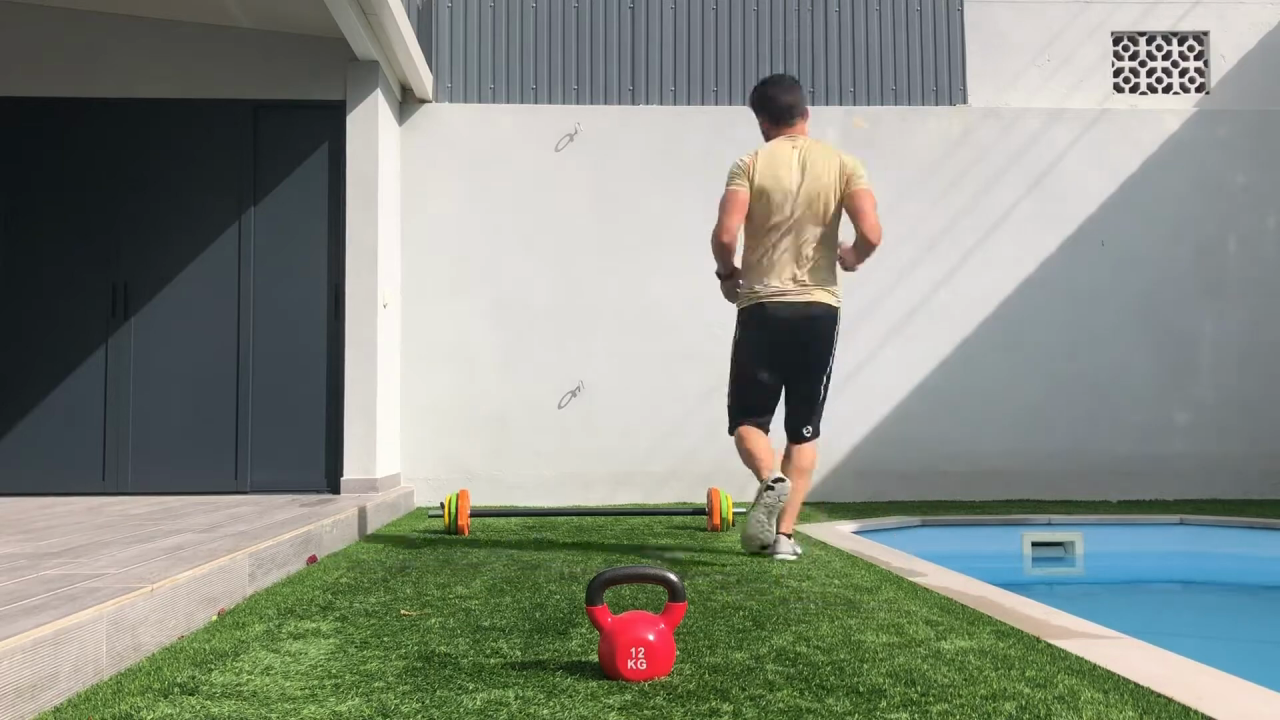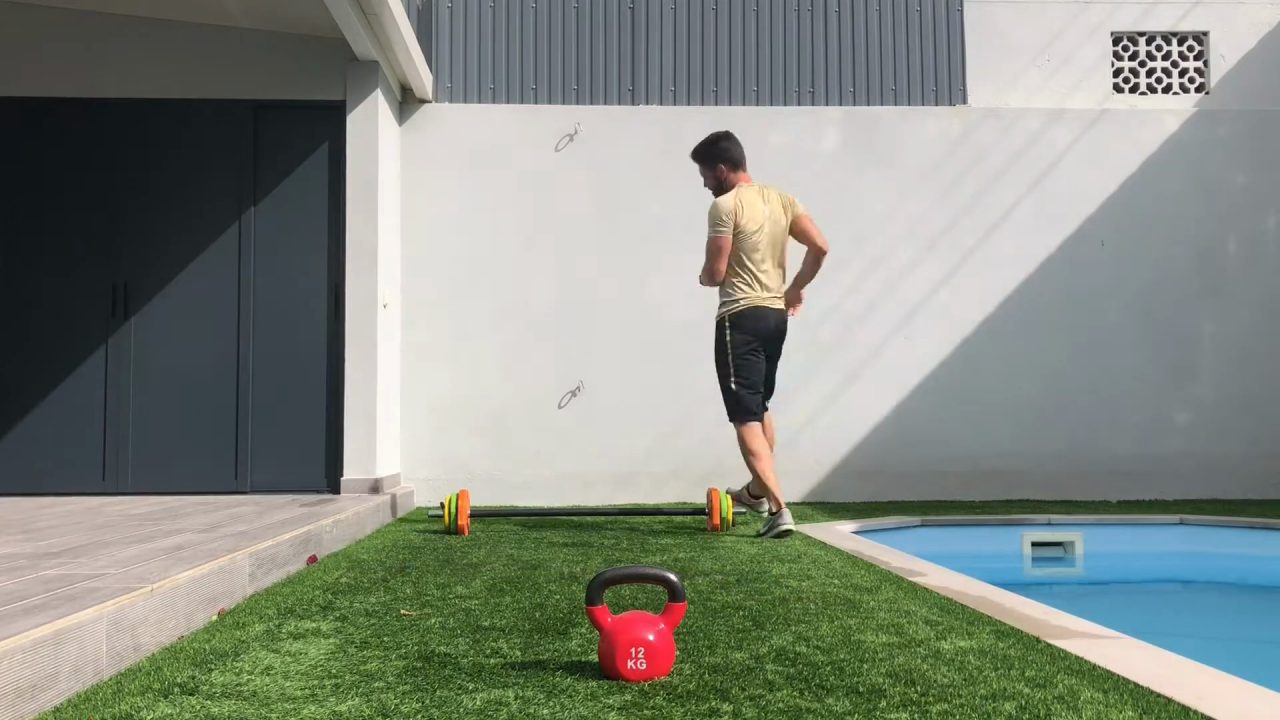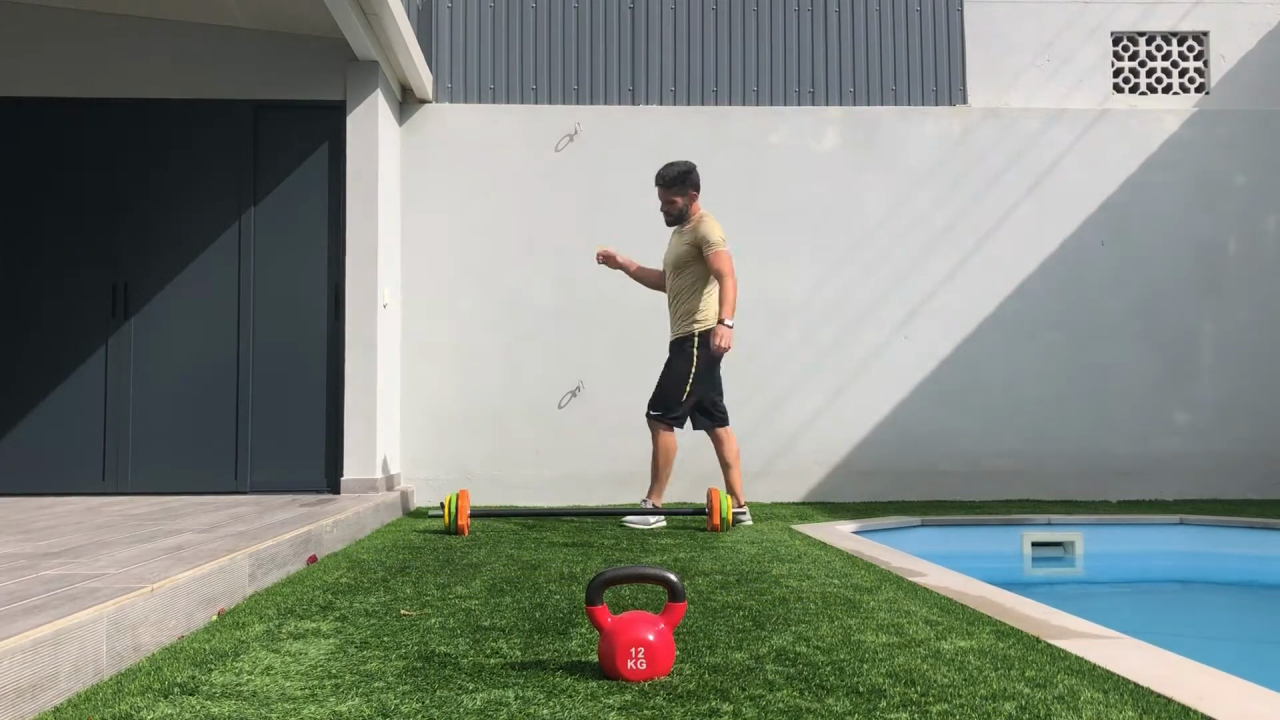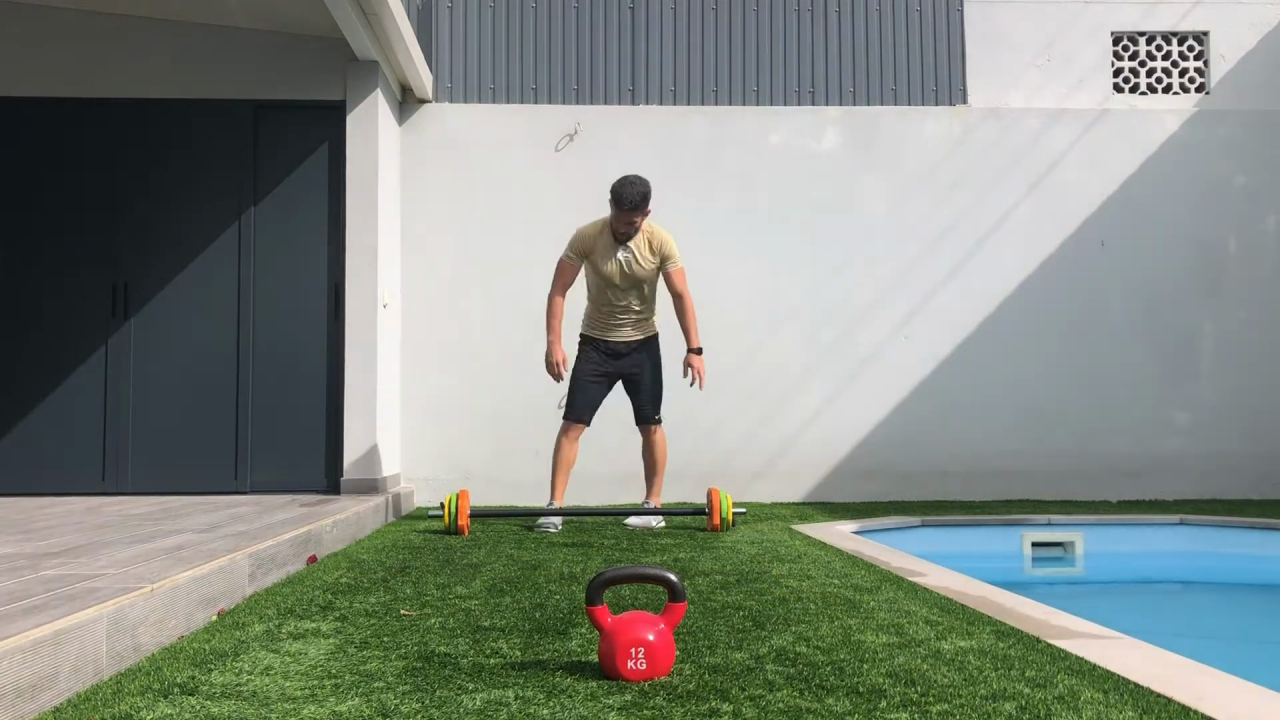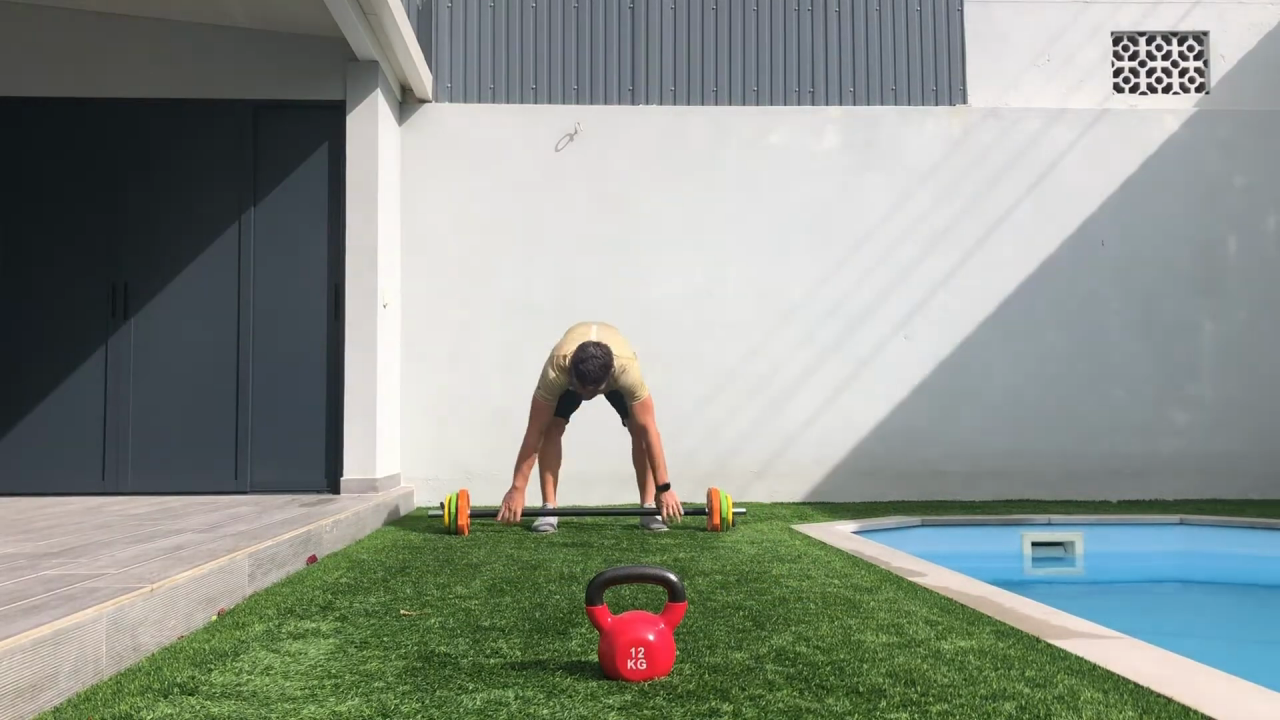
dt=0.3s
person 1, frame 1
left shoulder: (750, 164)
right shoulder: (842, 164)
left elbow: (724, 238)
right elbow: (871, 235)
left wrist: (726, 272)
left hip: (763, 311)
right hip: (819, 312)
left knee: (746, 424)
right knee: (803, 433)
left ankle: (771, 483)
right ankle: (786, 535)
person 1, frame 2
left shoulder: (724, 206)
right shoulder: (782, 200)
left elbow: (716, 272)
right elbow: (820, 246)
left wrist: (705, 275)
right wrist: (796, 288)
left hip: (740, 318)
right hip: (776, 315)
left knee: (746, 418)
right knee: (759, 407)
left ankle: (779, 510)
right ankle: (757, 491)
person 1, frame 3
left shoulder: (705, 227)
right shoulder: (679, 232)
left elbow: (727, 278)
right elbow: (666, 281)
left wrist: (725, 325)
right wrist: (623, 264)
left hip: (697, 336)
right hip: (690, 338)
left knee: (662, 419)
right knee: (716, 423)
left ankle: (653, 506)
right ankle: (738, 506)
person 1, frame 4
left shoulder: (659, 241)
right shoulder: (586, 237)
left elbow: (681, 295)
right elbow: (558, 291)
left wrist: (694, 349)
right wrist: (553, 341)
left hip: (641, 344)
right hip: (595, 343)
left knee: (650, 424)
right knee: (573, 423)
left ankle: (653, 507)
right ankle: (556, 505)
person 1, frame 5
left shoulder: (627, 370)
right shoulder: (556, 371)
left elbow: (649, 430)
right elbow: (533, 433)
left wrist: (664, 488)
right wrist: (516, 490)
left hip: (614, 360)
right hip: (570, 366)
left knee: (638, 428)
right knee: (552, 428)
left ankle: (648, 507)
right ankle: (549, 508)
